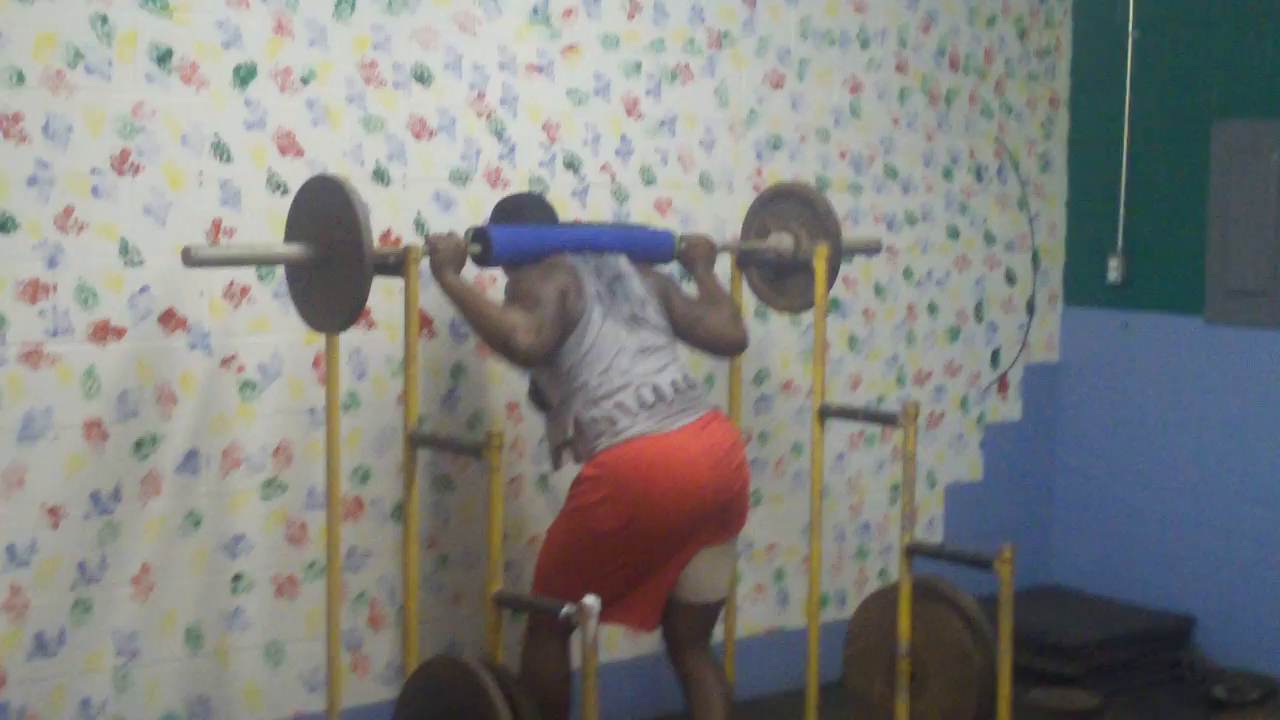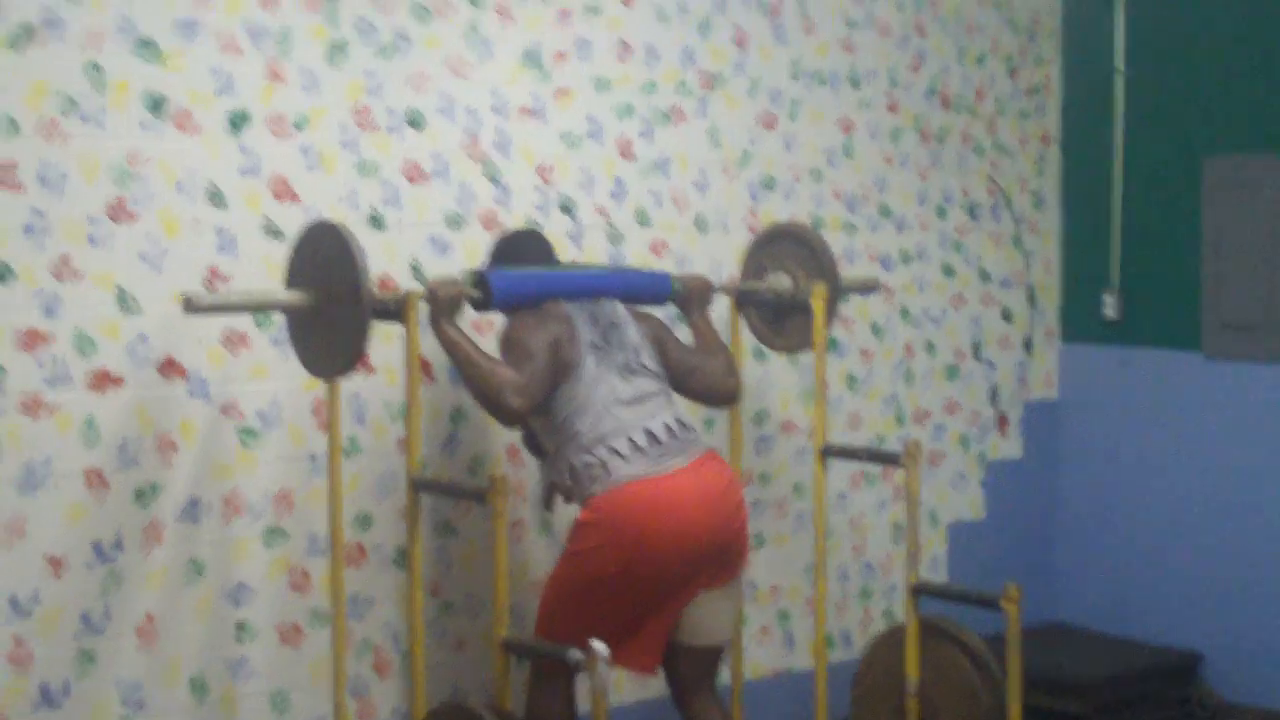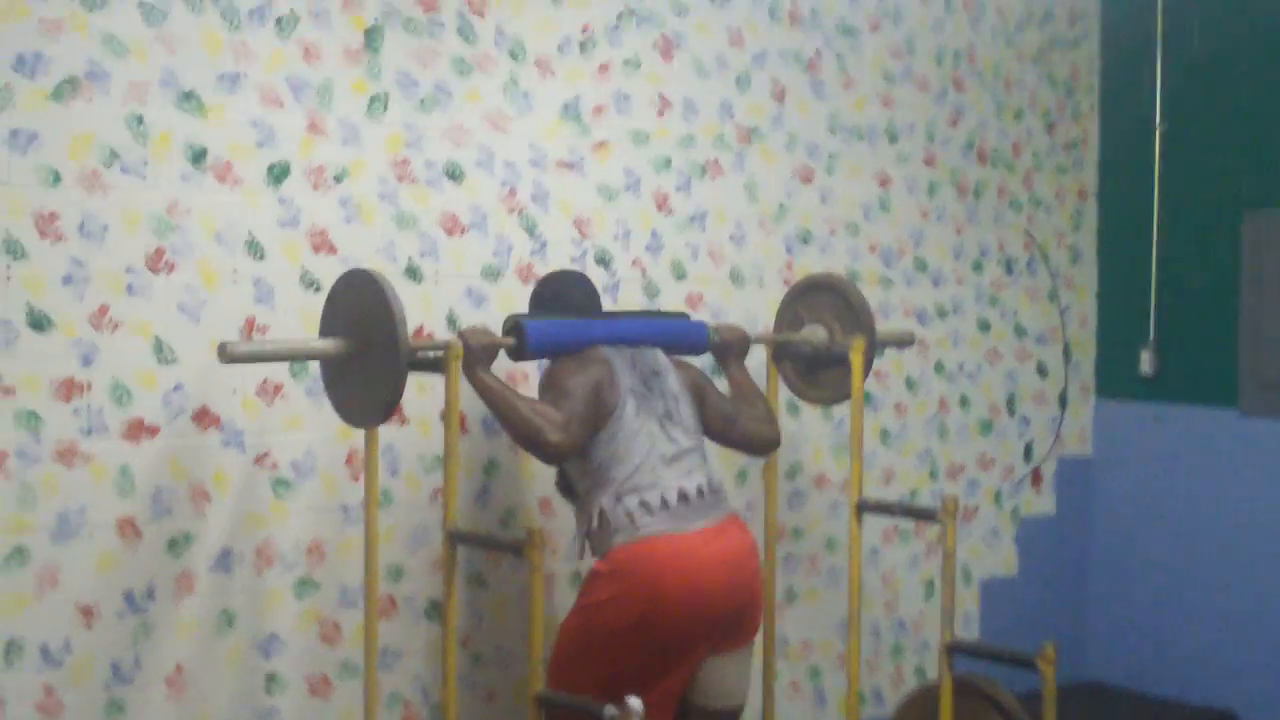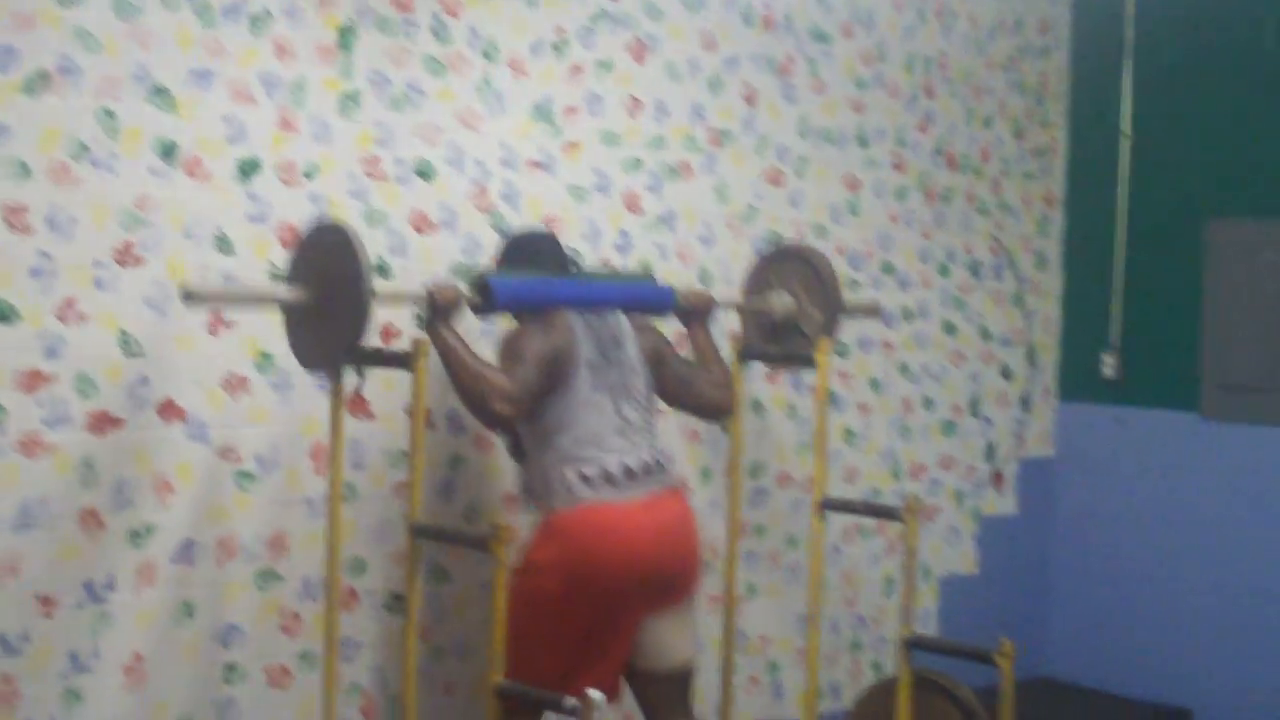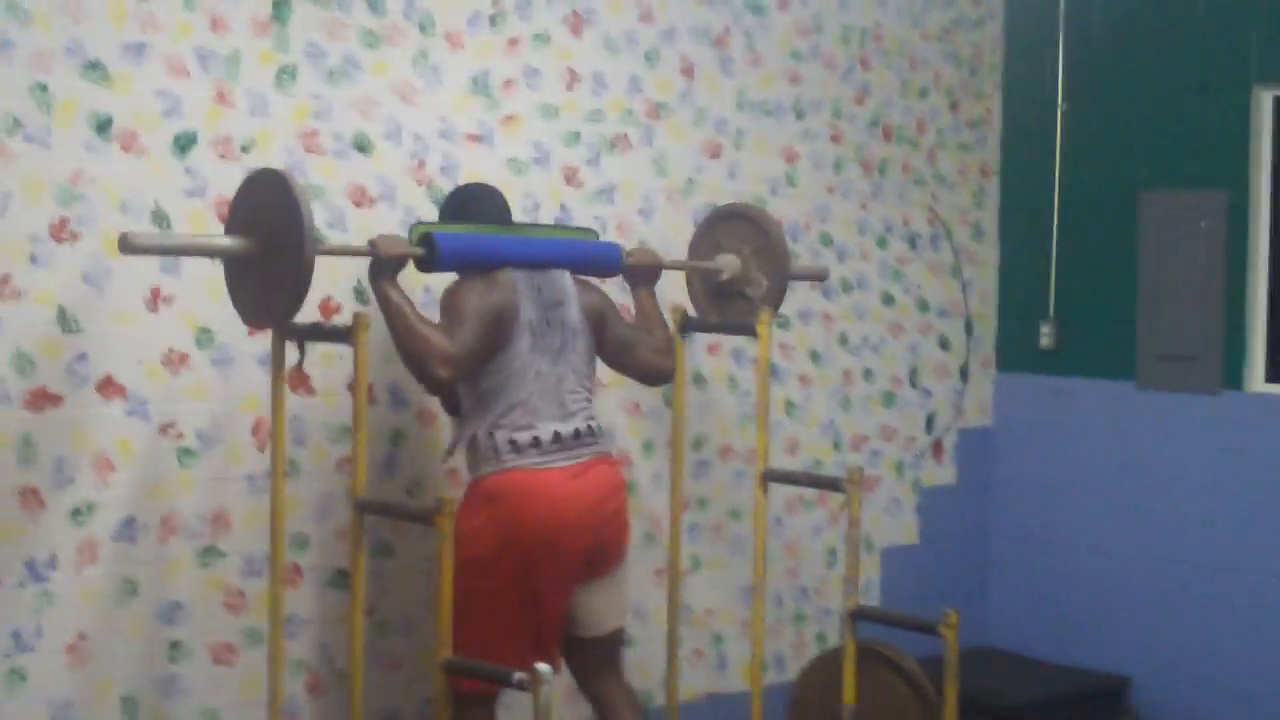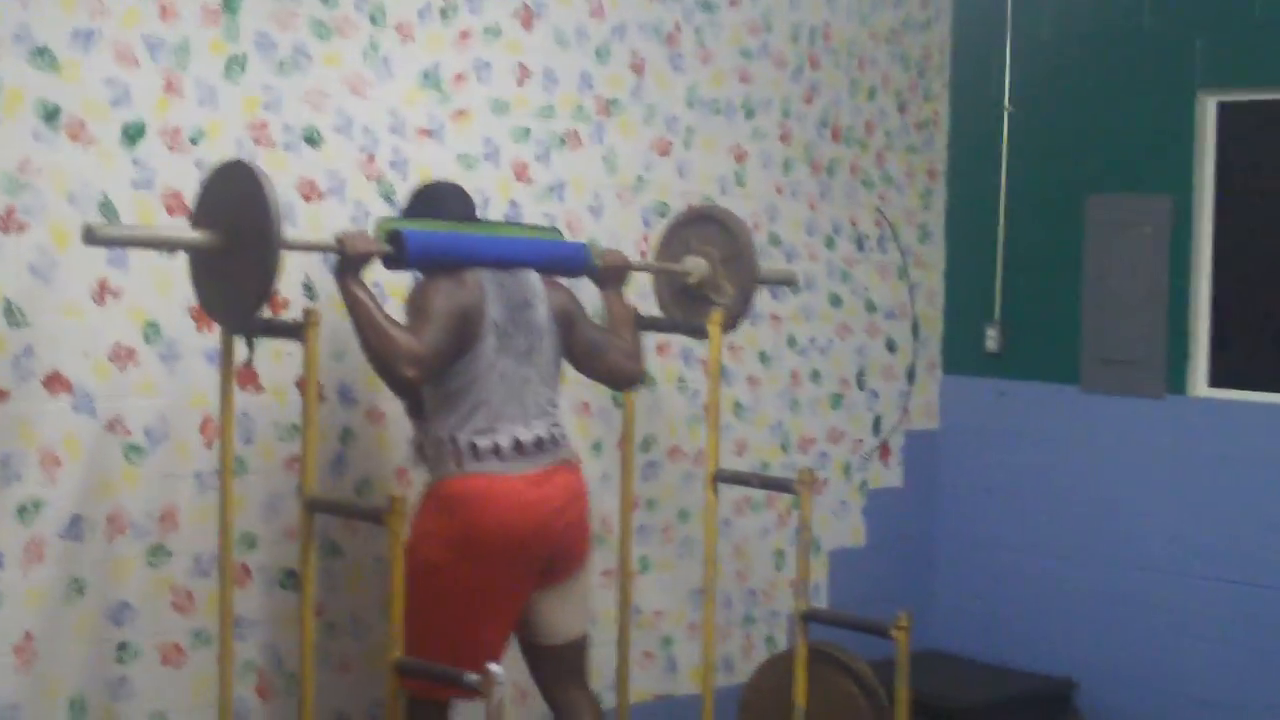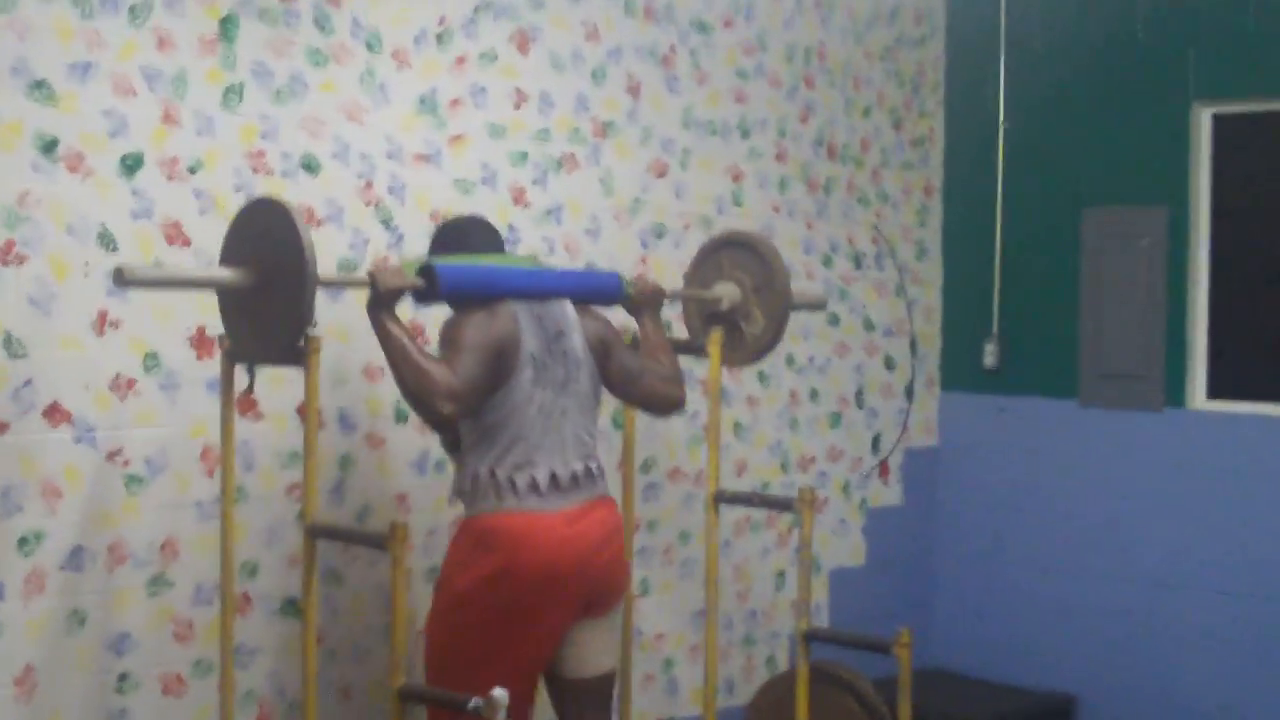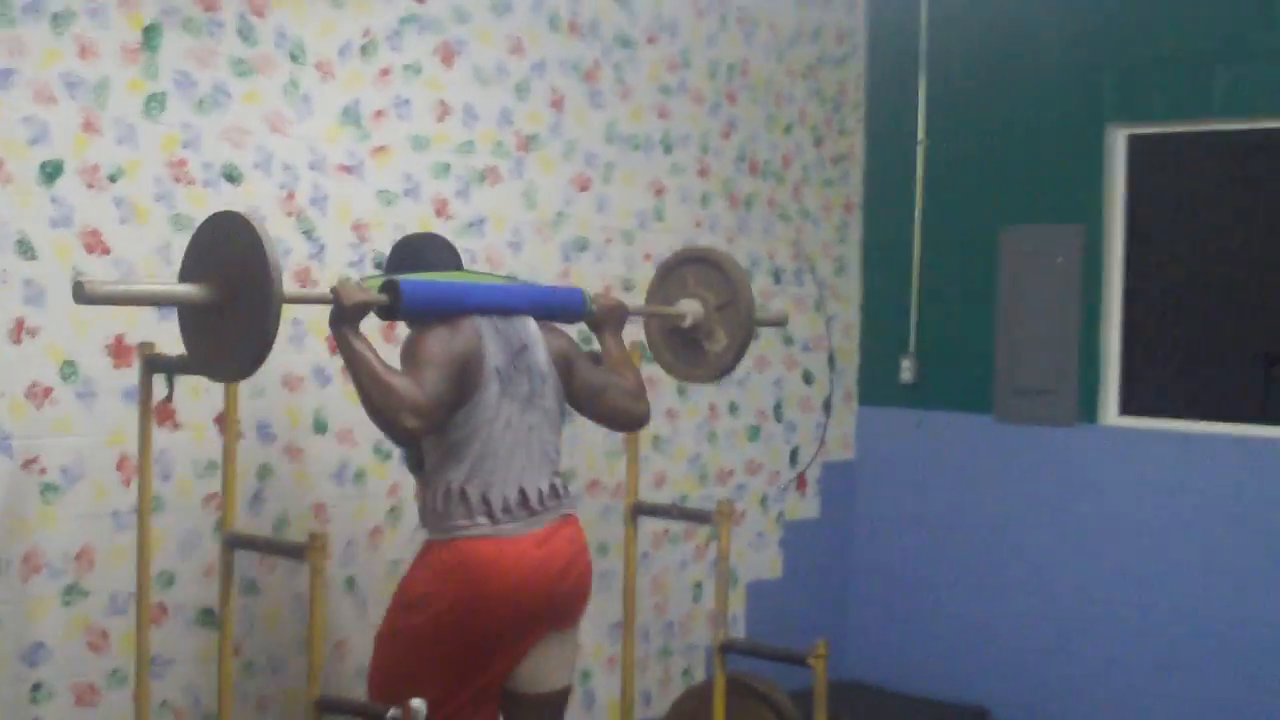
dt=0.2s
person 1, frame 1
left shoulder: (539, 280)
right shoulder: (638, 273)
left elbow: (526, 341)
right elbow: (731, 337)
left wrist: (449, 275)
right wrist: (702, 269)
left hip: (640, 467)
right hip: (719, 455)
left knee: (550, 616)
right knee: (690, 640)
person 1, frame 2
left shoulder: (533, 328)
right shoulder: (632, 318)
left elbow: (515, 400)
right elbow: (724, 386)
left wrist: (446, 325)
right wrist: (696, 313)
left hip: (634, 512)
right hip: (715, 499)
left knee: (553, 660)
person 1, frame 3
left shoulder: (574, 373)
right shoulder: (673, 368)
left elbow: (556, 437)
right elbow: (763, 434)
left wrist: (479, 372)
right wrist: (734, 363)
left hip: (650, 567)
right hip: (734, 556)
person 1, frame 4
left shoulder: (538, 334)
right shoulder: (637, 333)
left elbow: (503, 404)
right elbow: (720, 400)
left wrist: (441, 327)
right wrist: (698, 326)
left hip: (587, 532)
right hip: (669, 522)
person 1, frame 5
left shoulder: (478, 291)
right shoulder: (580, 291)
left elbow: (443, 367)
right elbow: (659, 364)
left wrist: (386, 283)
right wrist: (642, 286)
left hip: (517, 498)
right hip: (598, 488)
right knee: (604, 675)
person 1, frame 6
left shoulder: (444, 290)
right shoulder: (548, 291)
left elbow: (409, 366)
right elbow: (627, 369)
left wrist: (351, 280)
right wrist: (612, 289)
left hip: (478, 503)
right hip: (560, 496)
person 1, frame 7
left shoulder: (478, 323)
right shoulder: (583, 321)
left elbow: (445, 401)
right elbow: (667, 395)
left wrist: (384, 316)
right wrist: (648, 317)
left hip: (513, 541)
right hip: (597, 533)
person 1, frame 8
left shoulder: (439, 339)
right shoulder: (542, 335)
left elbow: (410, 416)
right elbow: (631, 411)
left wrist: (349, 333)
right wrist: (610, 334)
left hip: (478, 560)
right hip: (561, 553)
